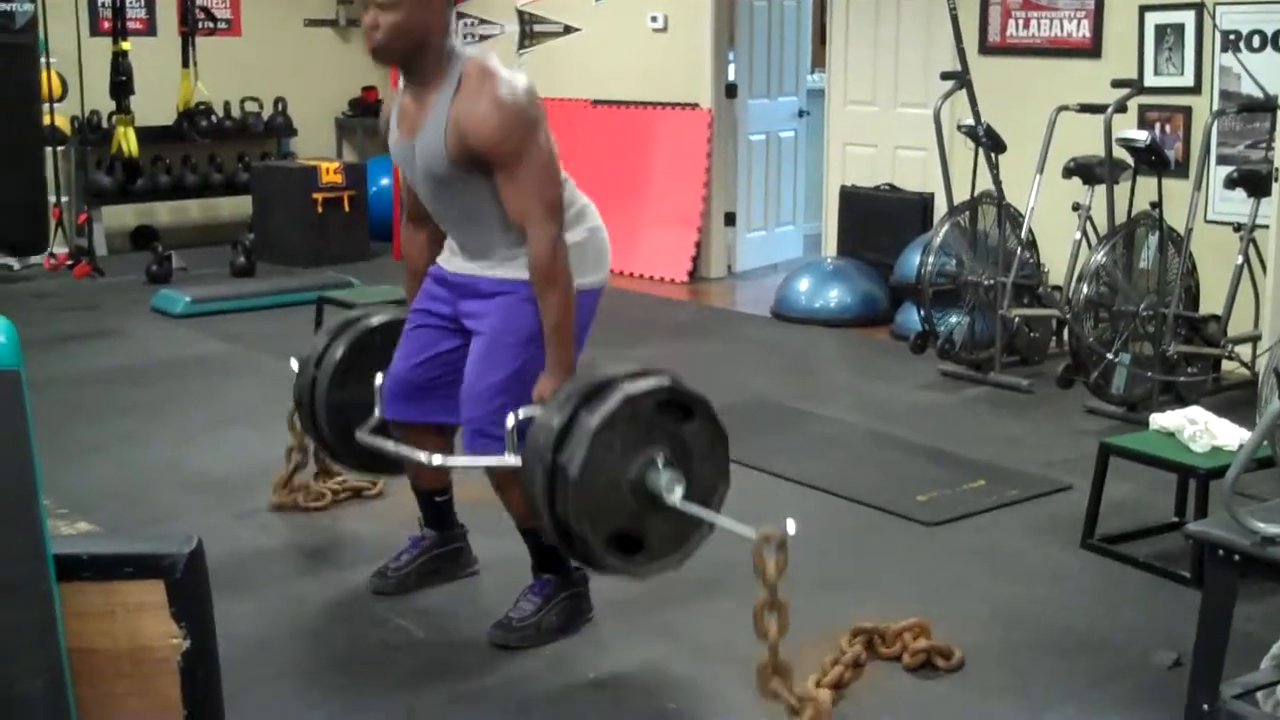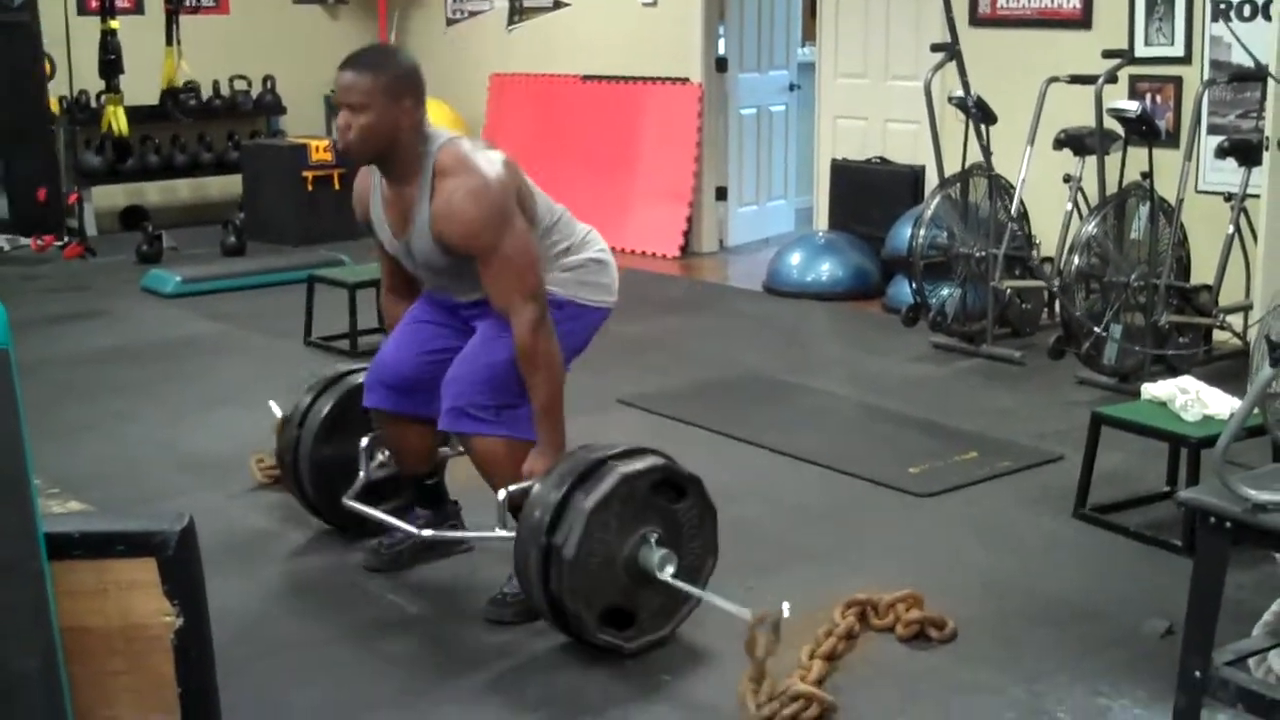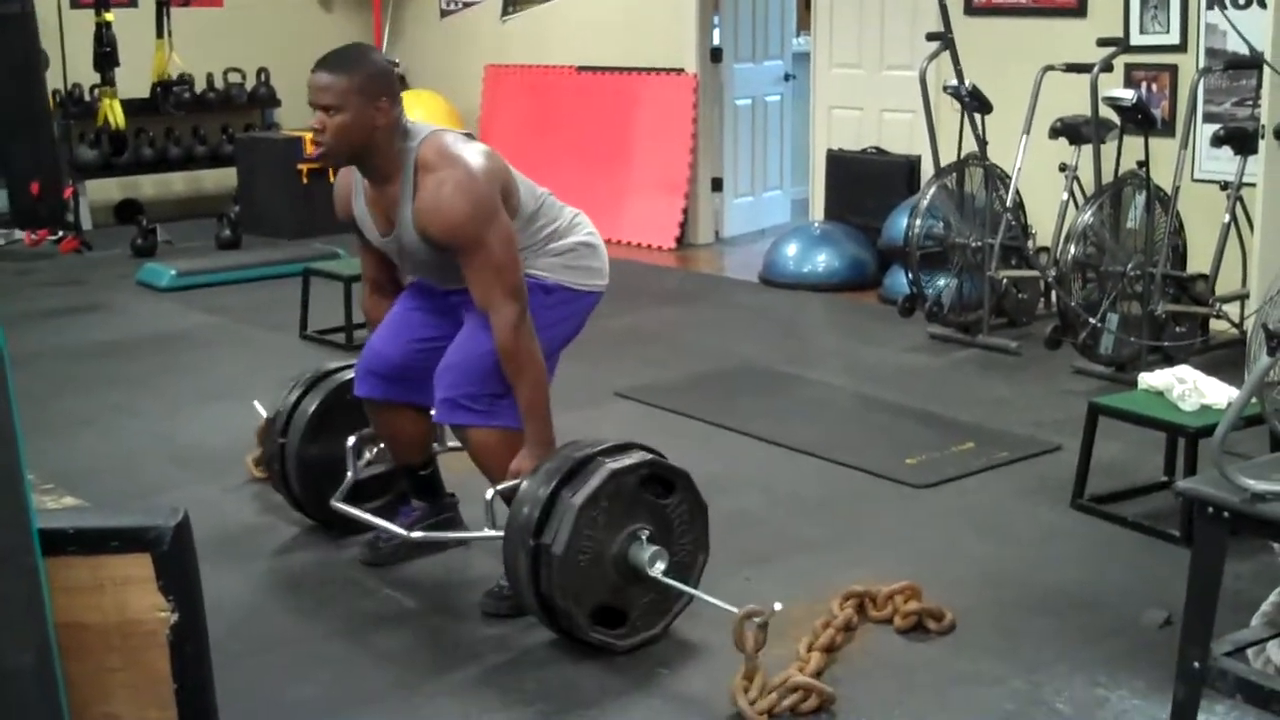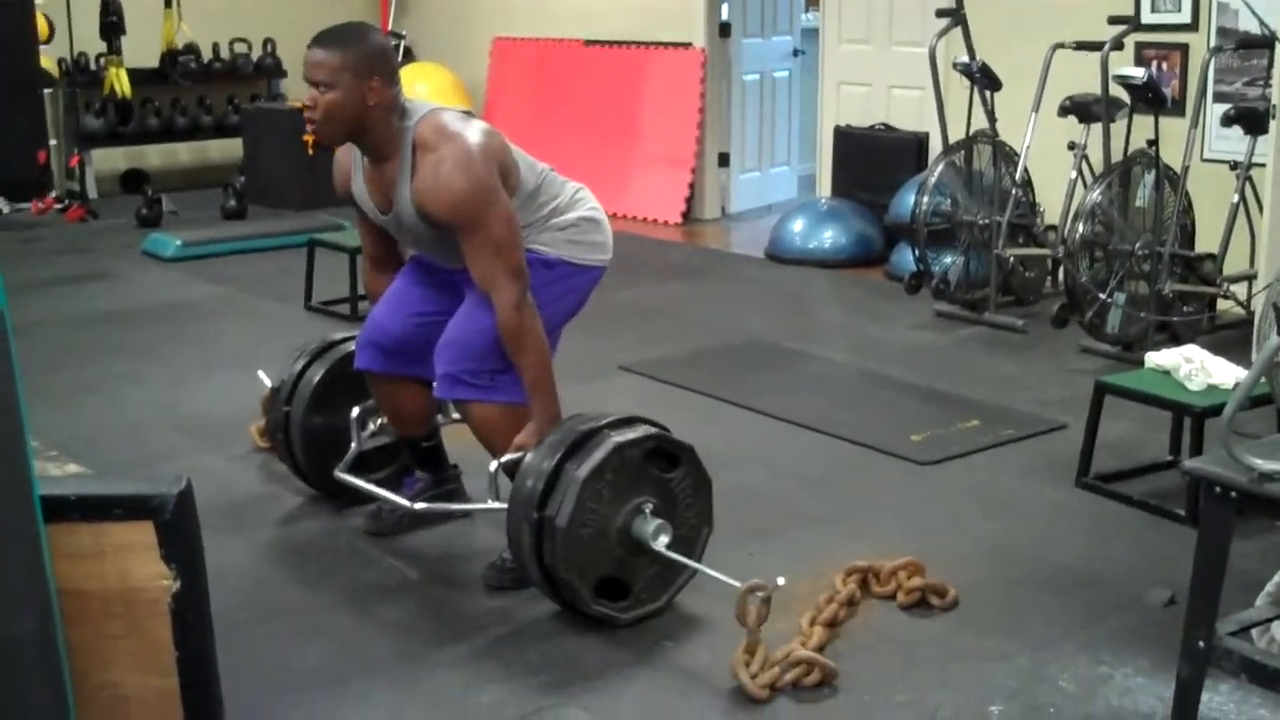
dt=0.4s
person 1, frame 1
left shoulder: (489, 101)
right shoulder: (402, 105)
left elbow: (544, 235)
right elbow: (417, 223)
left wrist: (560, 373)
right wrist: (416, 315)
left hip: (539, 273)
right hip: (463, 268)
left knee: (496, 431)
right knee: (406, 401)
left ankle: (560, 583)
right ankle: (443, 540)
person 1, frame 2
left shoulder: (468, 189)
right shoulder: (370, 187)
left elbow: (528, 320)
right elbow: (398, 290)
left wrist: (550, 450)
right wrist: (408, 357)
left hip: (563, 283)
left knee: (472, 406)
right knee: (387, 387)
right ankle: (435, 519)
person 1, frame 3
left shoulder: (451, 184)
right shoulder: (351, 186)
left elbow: (508, 316)
right elbow: (380, 287)
left wrist: (539, 447)
right wrist: (396, 352)
left hip: (552, 269)
right hip: (460, 272)
left knee: (468, 395)
right knee: (380, 375)
right ankle: (432, 509)
person 1, frame 4
left shoulder: (450, 164)
right shoulder: (350, 162)
left elbow: (510, 295)
right elbow: (381, 262)
left wrist: (545, 422)
right wrist: (397, 326)
left hip: (556, 244)
right hip: (466, 246)
left knee: (469, 370)
right knee: (382, 348)
right ankle: (435, 480)
